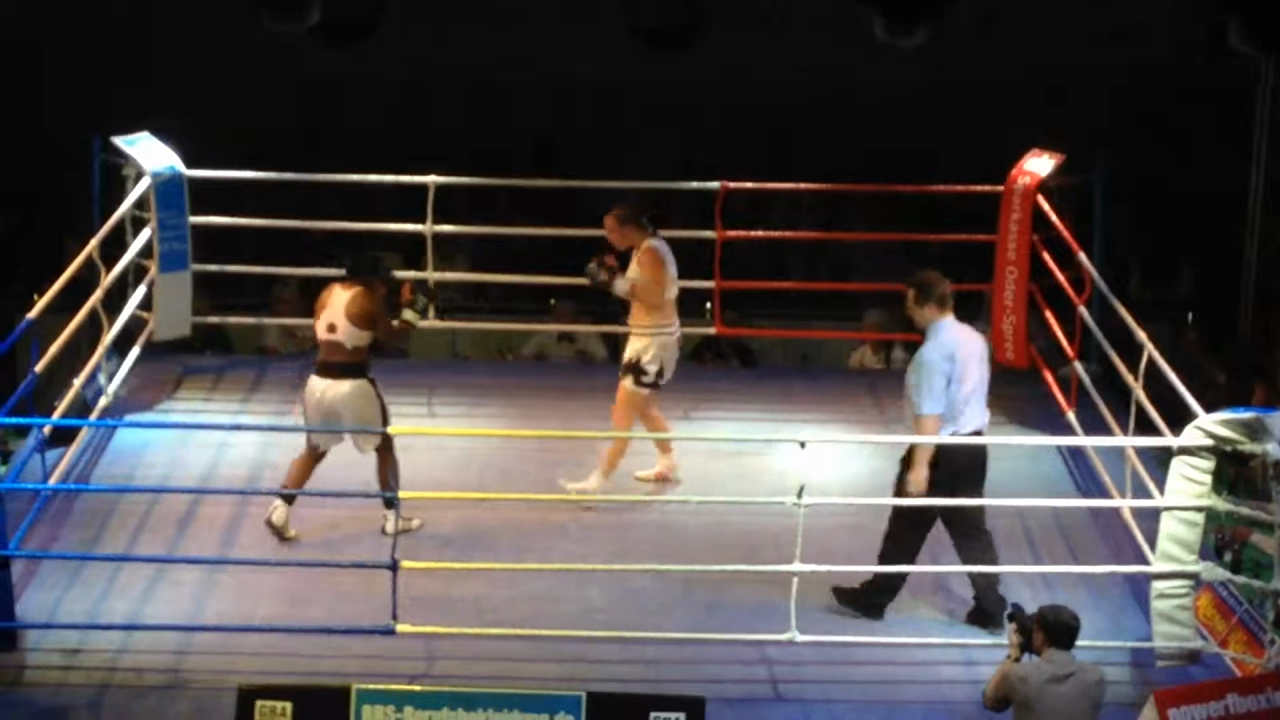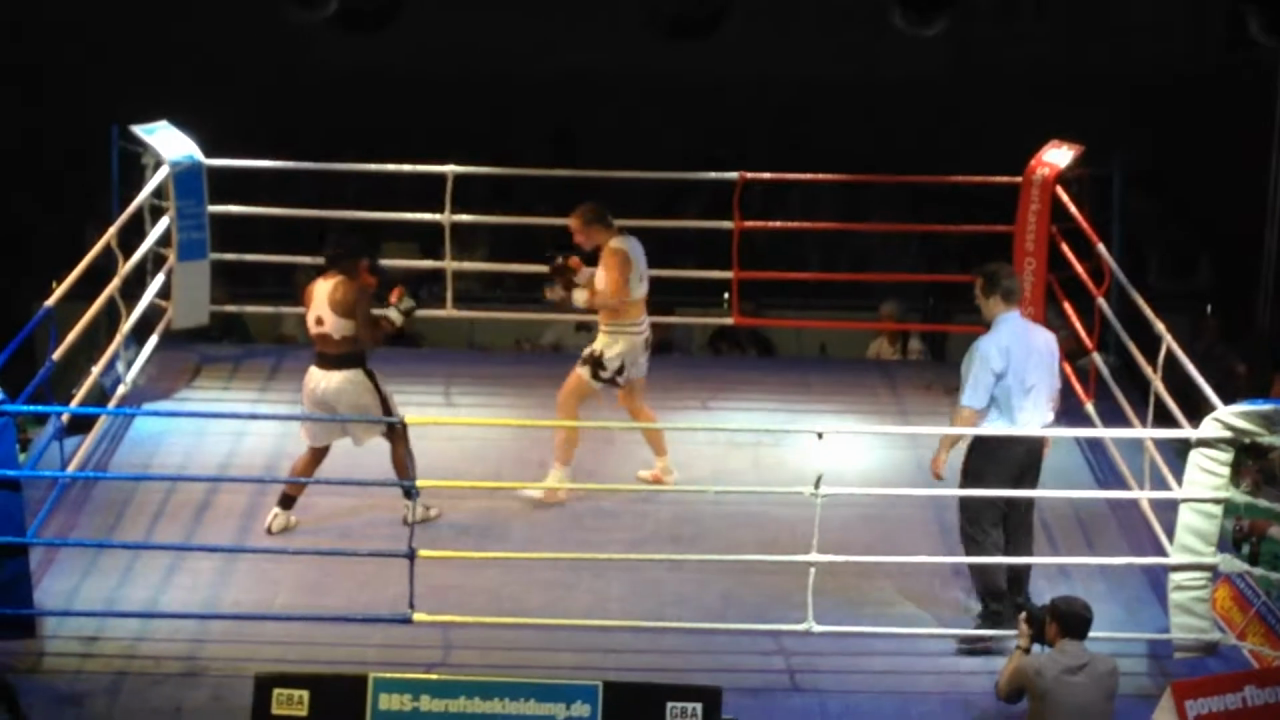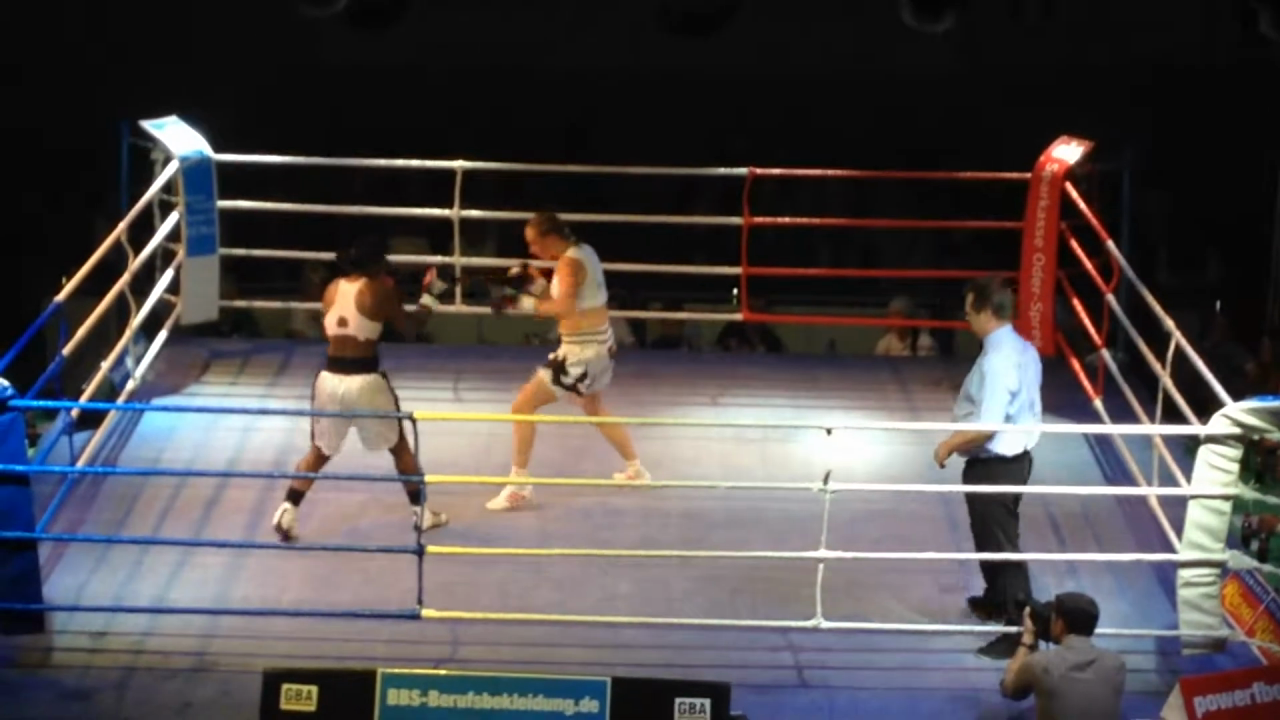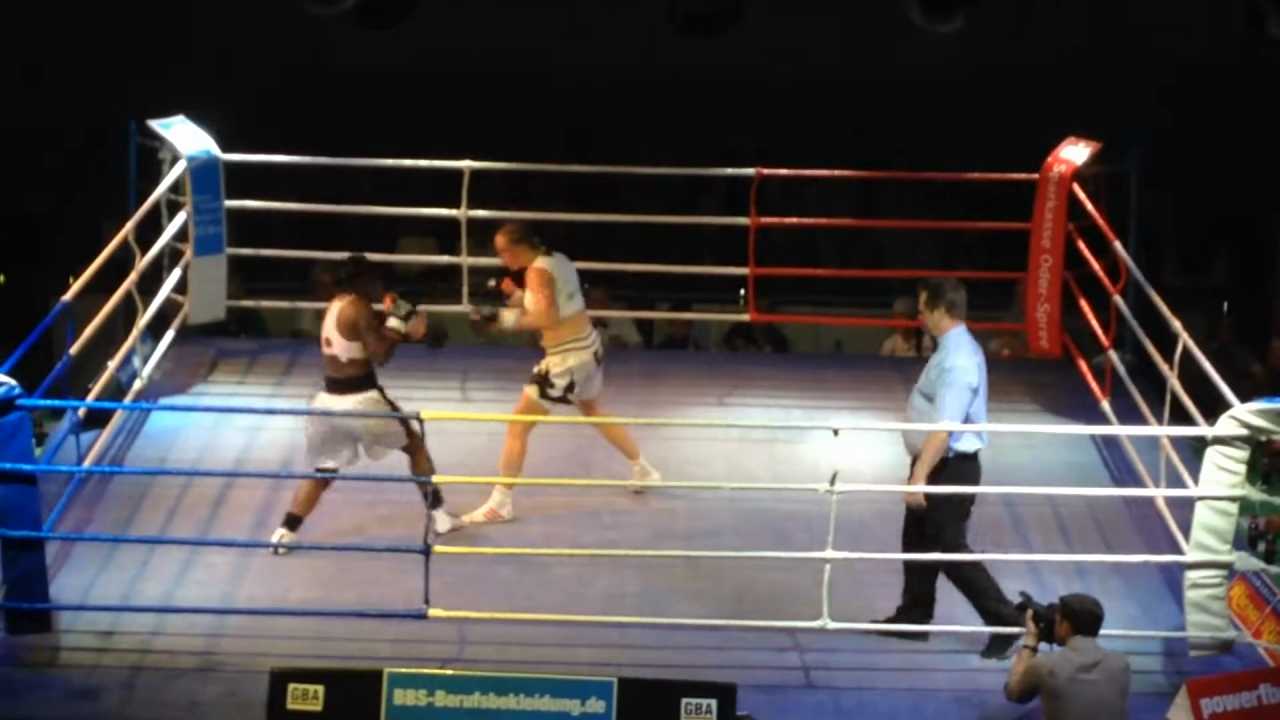
dt=0.5s
person 1, frame 1
left shoulder: (934, 351)
right shoulder: (974, 340)
left elbow: (930, 415)
left wrist: (920, 465)
left hip: (940, 449)
right hip: (973, 445)
left knee: (905, 527)
right knee: (972, 528)
left ankle: (873, 599)
right ankle: (990, 607)
person 1, frame 2
left shoulder: (991, 345)
right shoulder: (1046, 339)
left elbow: (970, 407)
right elbow: (1053, 394)
left wrist: (943, 449)
right wrist: (1042, 435)
left hip: (995, 447)
right hip: (1032, 444)
left knee: (981, 532)
right knee: (1019, 526)
left ankle: (997, 613)
right ankle: (1015, 602)
person 1, frame 3
left shoulder: (997, 361)
right shoulder: (1025, 350)
left elbow: (985, 427)
left wrist: (949, 445)
left hip: (996, 466)
right hip: (1012, 458)
left knee: (999, 546)
right knee: (993, 537)
left ankle: (1019, 631)
right ankle: (996, 600)
person 1, frame 4
left shoulder: (956, 361)
right shoulder: (956, 348)
left elbow: (943, 429)
left wrist: (918, 477)
right wrist: (921, 472)
left hip: (949, 469)
right hip: (940, 465)
left knee: (951, 550)
right knee: (917, 541)
left ankle: (1006, 620)
right ankle: (913, 617)
person 2, frame 1
left shoulder: (327, 293)
right shoulder: (370, 300)
right elbow: (394, 340)
right wrist: (412, 308)
left hip: (319, 383)
right hip: (354, 386)
left knee: (314, 450)
right knee: (384, 448)
left ankle: (281, 509)
right ankle: (393, 518)
person 2, frame 2
left shoulder: (312, 288)
right shoulder: (353, 289)
right elbow: (368, 340)
right wrist: (397, 311)
left hip: (317, 375)
right hip: (350, 377)
left knee: (316, 449)
right knee: (397, 435)
left ankle: (280, 514)
right ankle: (413, 506)
person 2, frame 3
left shoulder: (331, 290)
right shoulder: (378, 291)
right elbow: (409, 329)
right wrist: (430, 294)
left hip: (330, 379)
right hip: (365, 381)
left knee: (319, 451)
right knee: (399, 446)
left ankle: (287, 510)
right ankle: (422, 513)
person 2, frame 4
left shoulder: (337, 305)
right shoulder: (360, 308)
right elbow: (381, 356)
left wrist: (405, 329)
right wrist: (398, 320)
left hip: (329, 401)
right hip: (362, 400)
left knee: (322, 474)
right knee: (415, 446)
left ankle: (285, 533)
right ankle: (437, 516)
person 3, frame 1
left shoulder: (650, 253)
right shoulder: (647, 248)
left elbow: (656, 299)
right elbow: (639, 291)
left wrist: (618, 283)
right wrist: (614, 275)
left hip: (653, 342)
right hip: (653, 338)
left knee: (622, 415)
right knee: (642, 406)
left ankle: (595, 483)
right ankle: (667, 466)
person 3, frame 2
left shoulder: (615, 252)
right shoulder: (626, 242)
left elbow: (616, 300)
left wrist: (573, 295)
right wrist: (580, 272)
left hip: (618, 340)
right hip: (636, 335)
left knee: (566, 401)
right knee: (634, 404)
left ankle: (558, 482)
right ankle: (663, 468)
person 3, frame 3
left shoulder: (569, 262)
right shoulder: (583, 252)
left elbow: (562, 307)
left wrist: (519, 302)
right wrist: (533, 283)
left hip: (582, 349)
right hip: (601, 344)
left knee: (522, 408)
right knee: (594, 411)
left ankle: (519, 485)
right ankle: (635, 470)
person 3, frame 4
left shoulder: (539, 272)
right shoulder: (557, 261)
left elbow: (548, 320)
left wrist: (503, 319)
right wrist: (513, 295)
left hip: (566, 359)
right hip: (588, 349)
left knee: (518, 427)
right knee: (594, 414)
left ankle: (500, 503)
right ankle: (643, 471)
